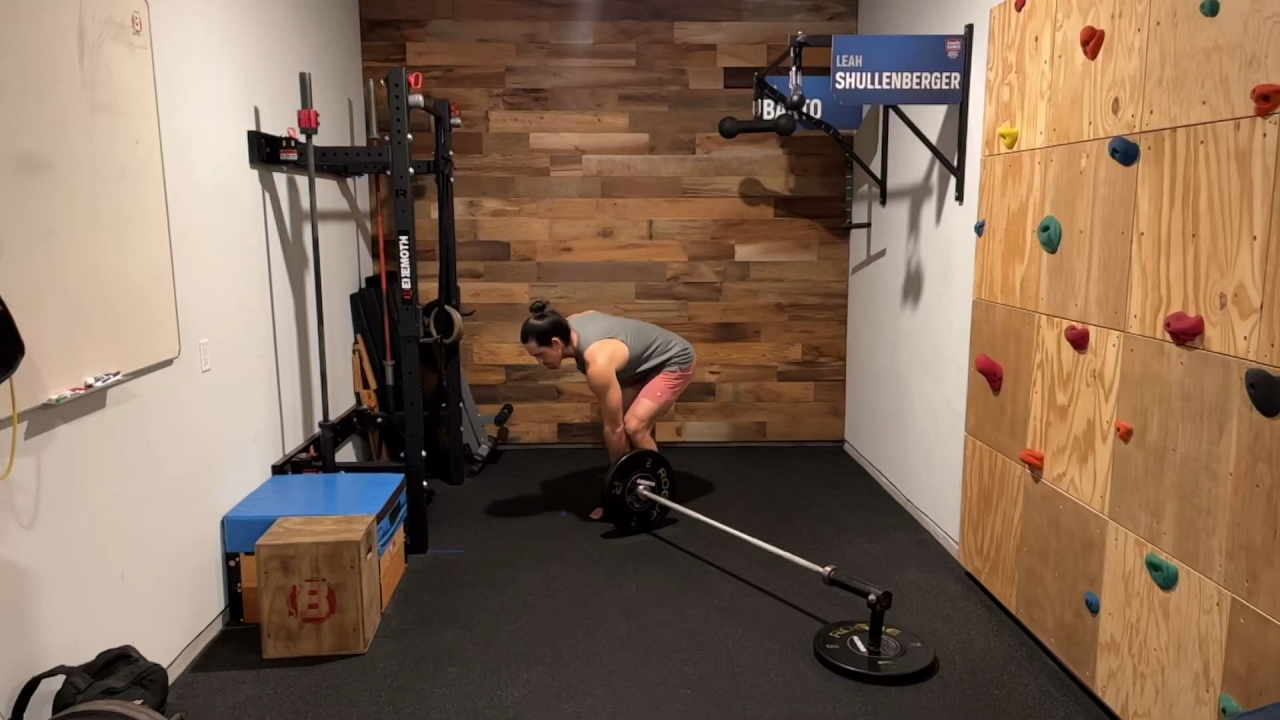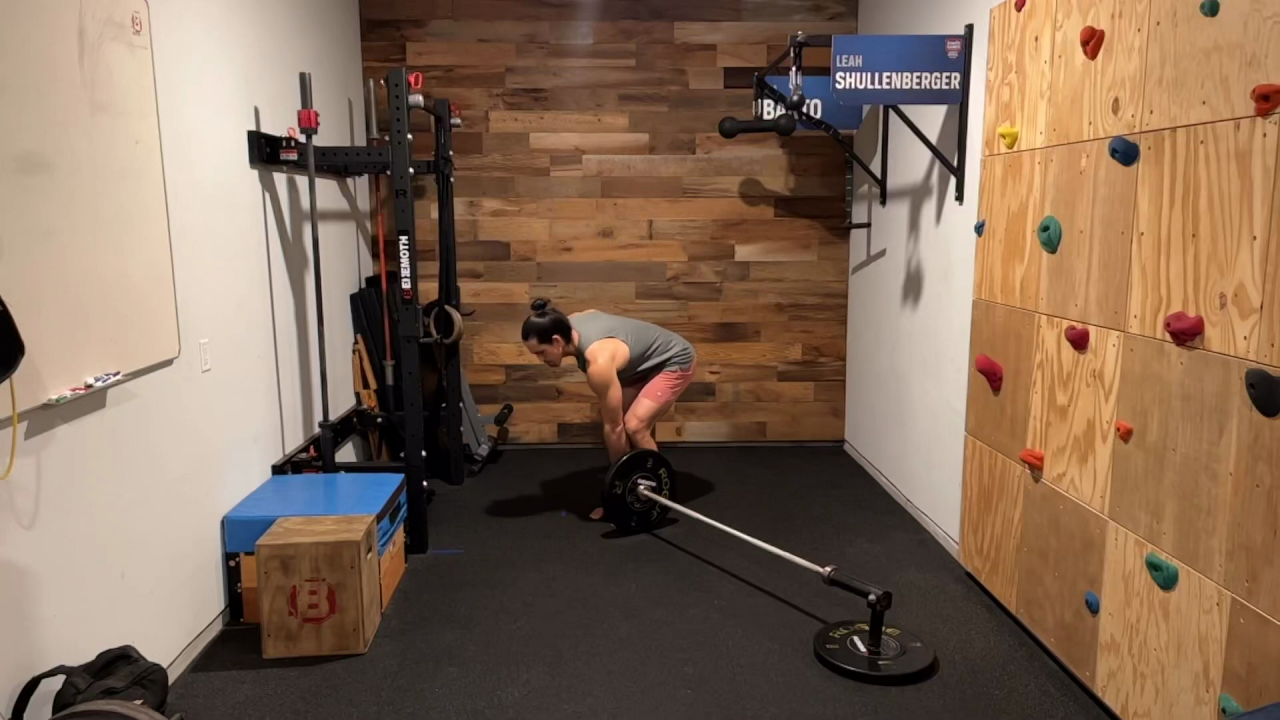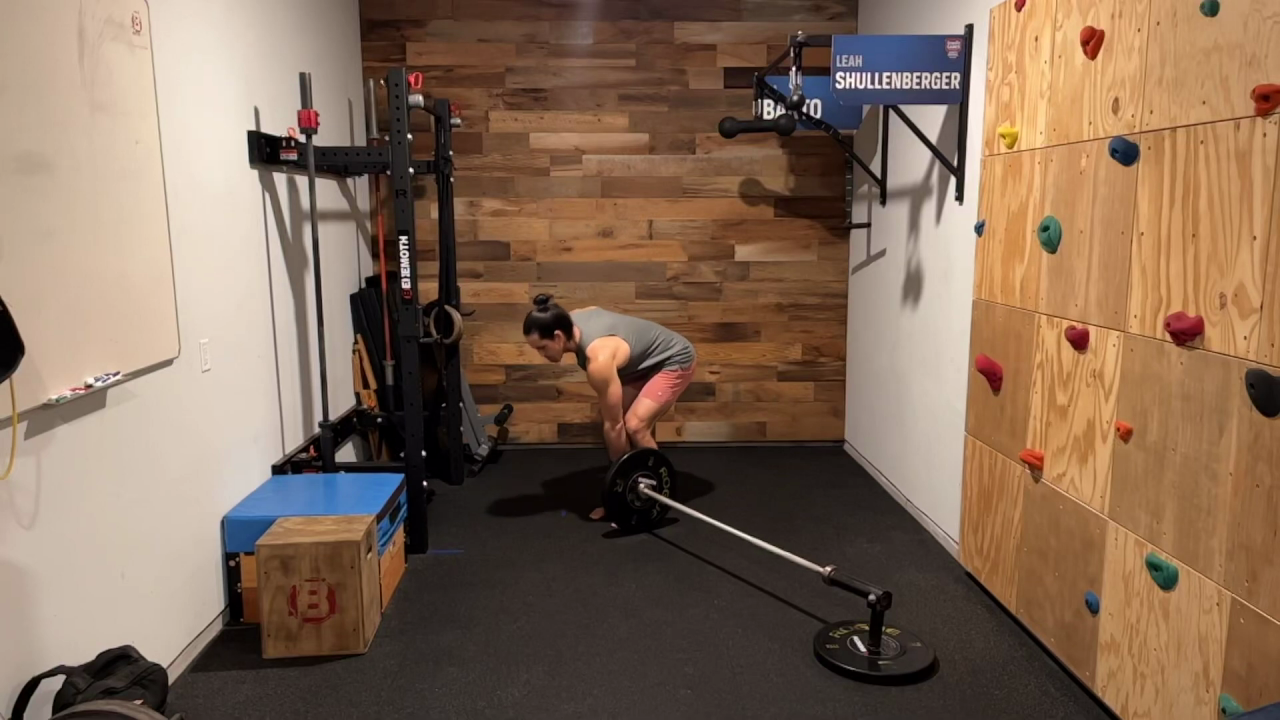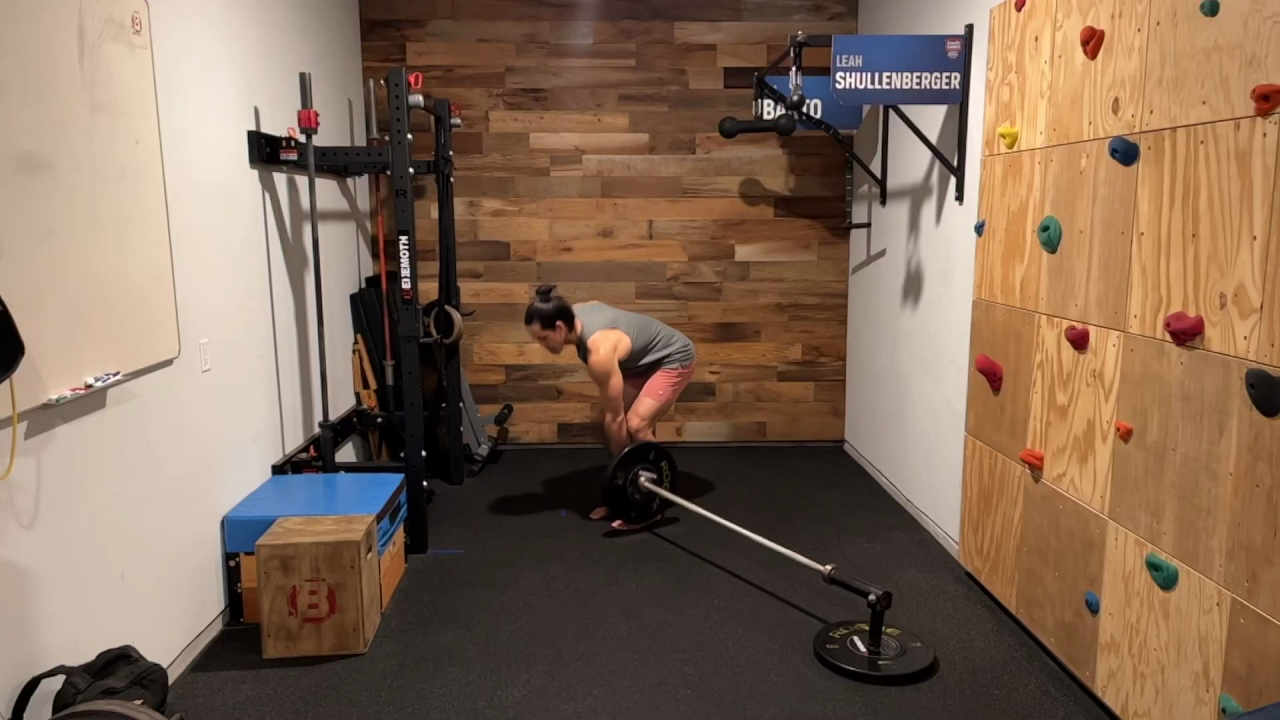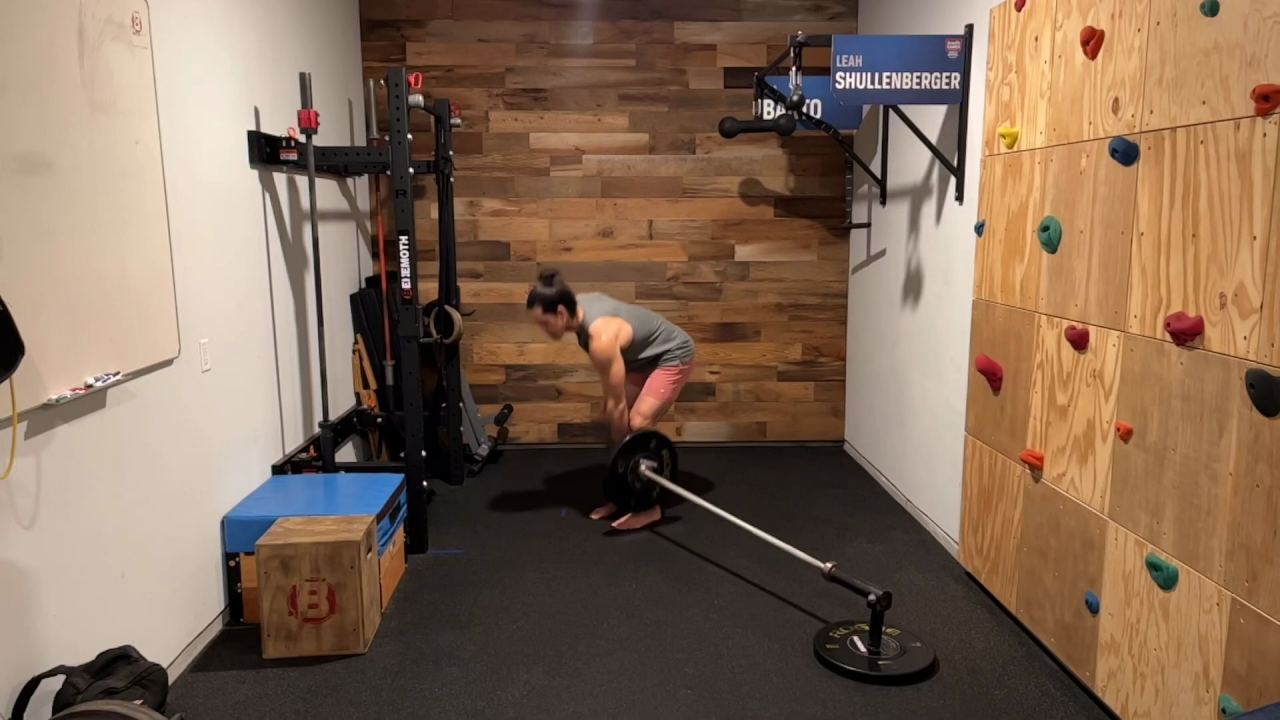
dt=0.1s
person 1, frame 1
left shoulder: (598, 363)
right shoulder: (571, 325)
left elbow: (614, 428)
left hip: (675, 361)
right hip: (649, 360)
left knee: (634, 425)
right knee: (612, 420)
person 1, frame 2
left shoulder: (598, 361)
right shoulder: (572, 323)
left elbow: (614, 428)
left hip: (675, 361)
right hip: (647, 359)
left knee: (634, 424)
right knee: (613, 418)
person 1, frame 3
left shoulder: (599, 359)
right shoulder: (573, 320)
left elbow: (613, 426)
left hip: (675, 361)
right hip: (647, 358)
left knee: (635, 424)
right knee: (615, 417)
person 1, frame 4
left shoulder: (600, 350)
right shoulder: (576, 314)
left elbow: (615, 416)
left hip: (673, 359)
right hip: (646, 358)
left knee: (636, 423)
right knee: (614, 423)
person 1, frame 5
left shoulder: (601, 338)
right shoulder: (578, 304)
left elbow: (616, 403)
left hip: (674, 355)
right hip: (646, 353)
left knee: (639, 422)
right knee: (616, 419)
left ankle: (649, 506)
